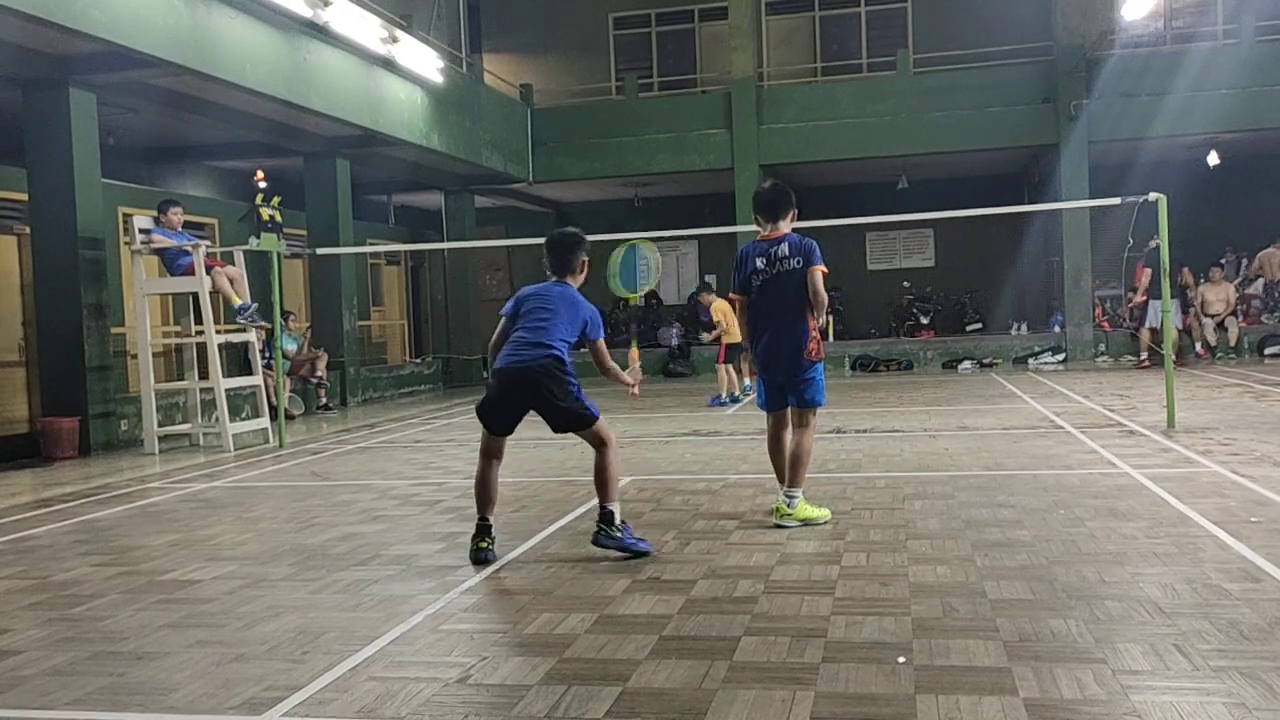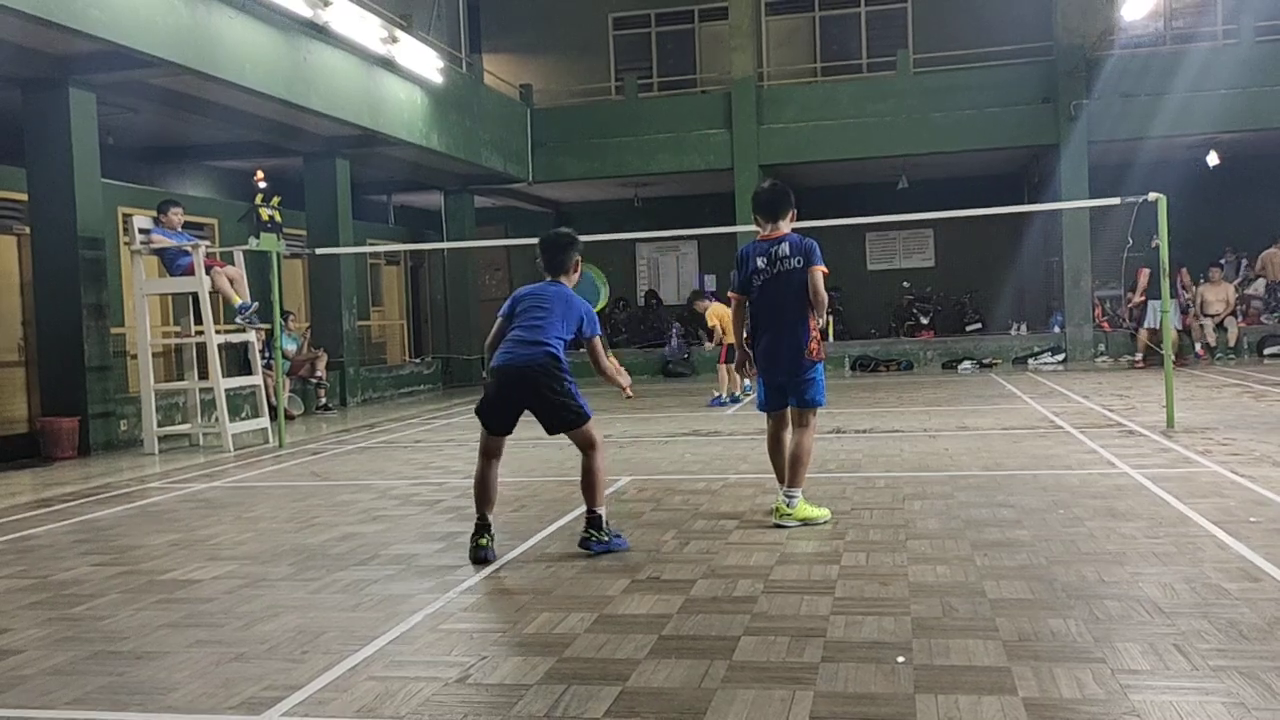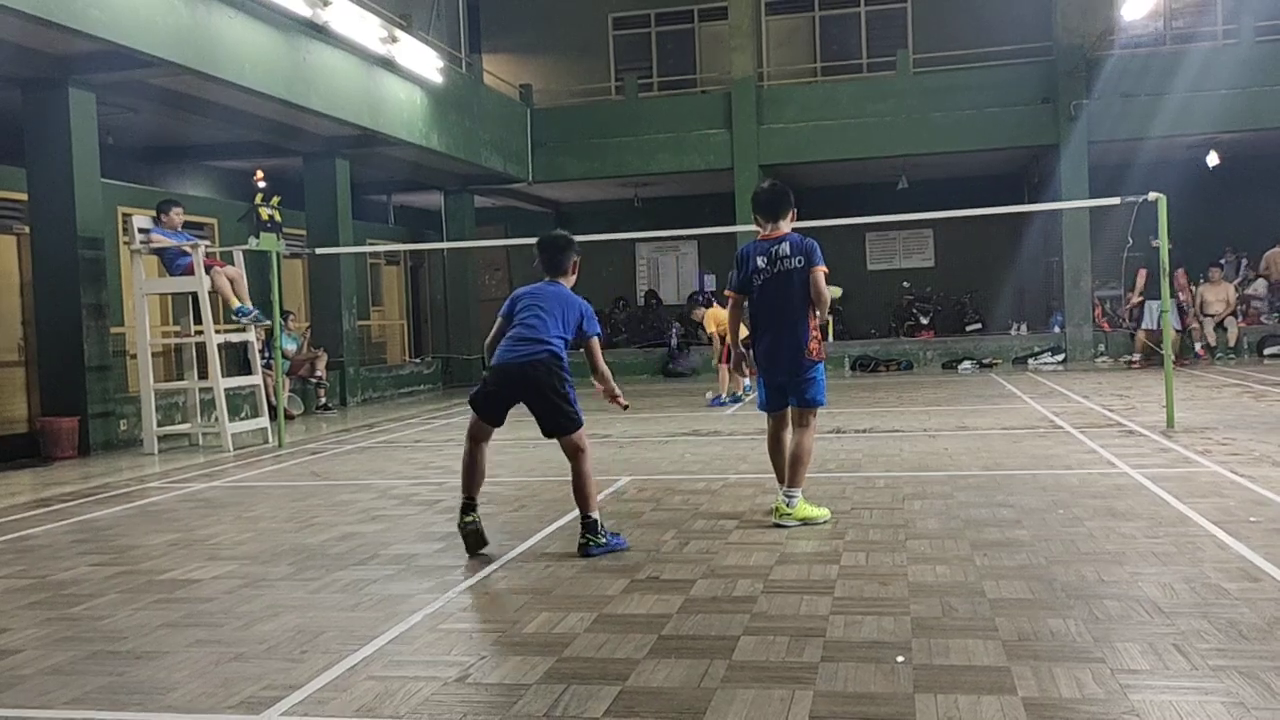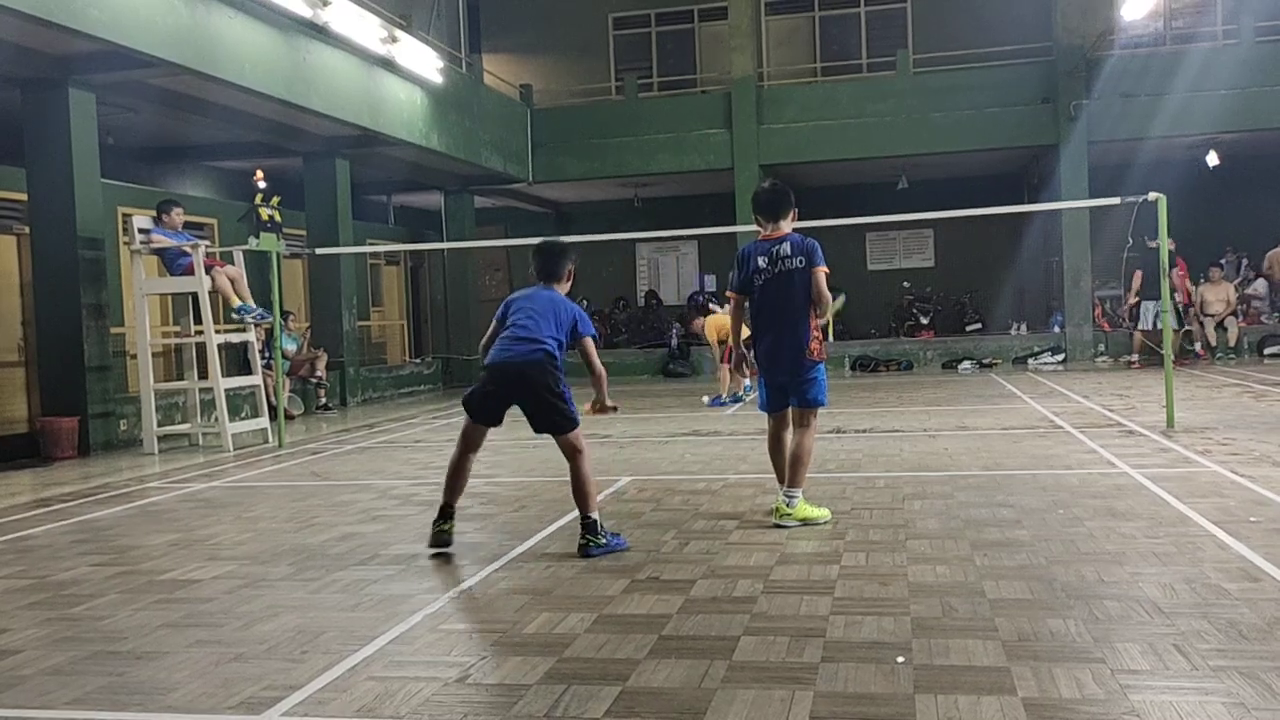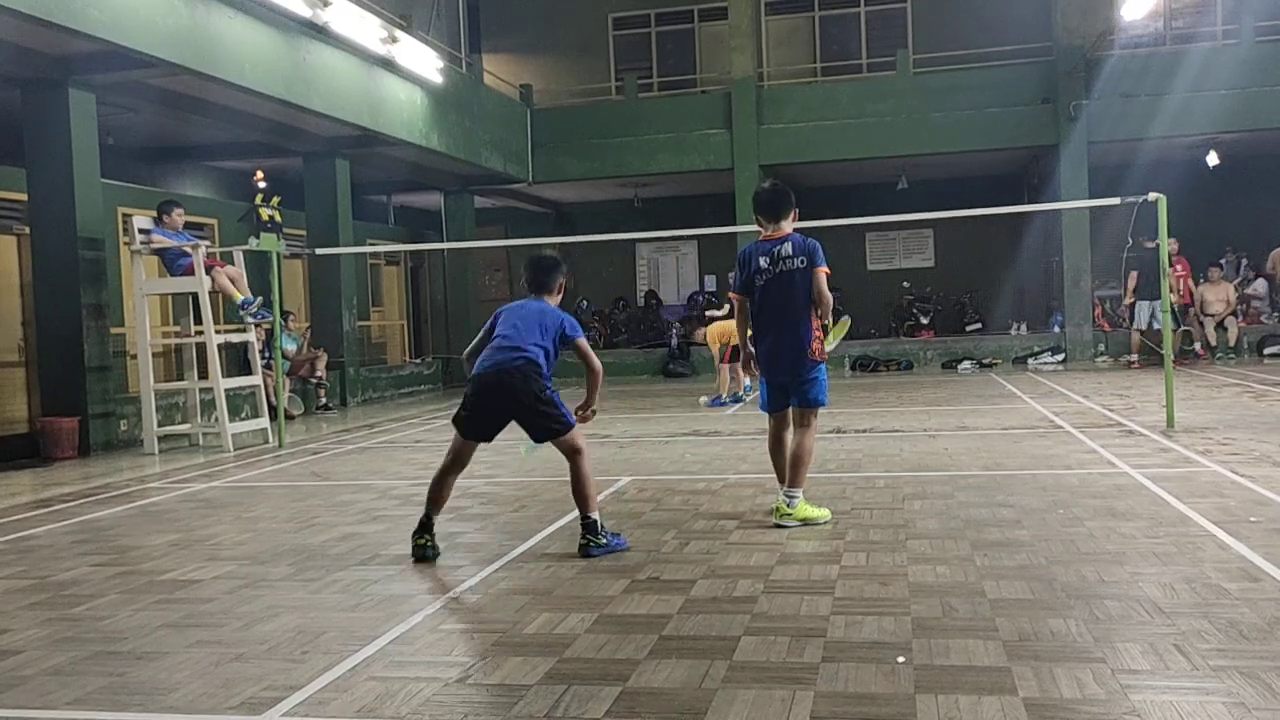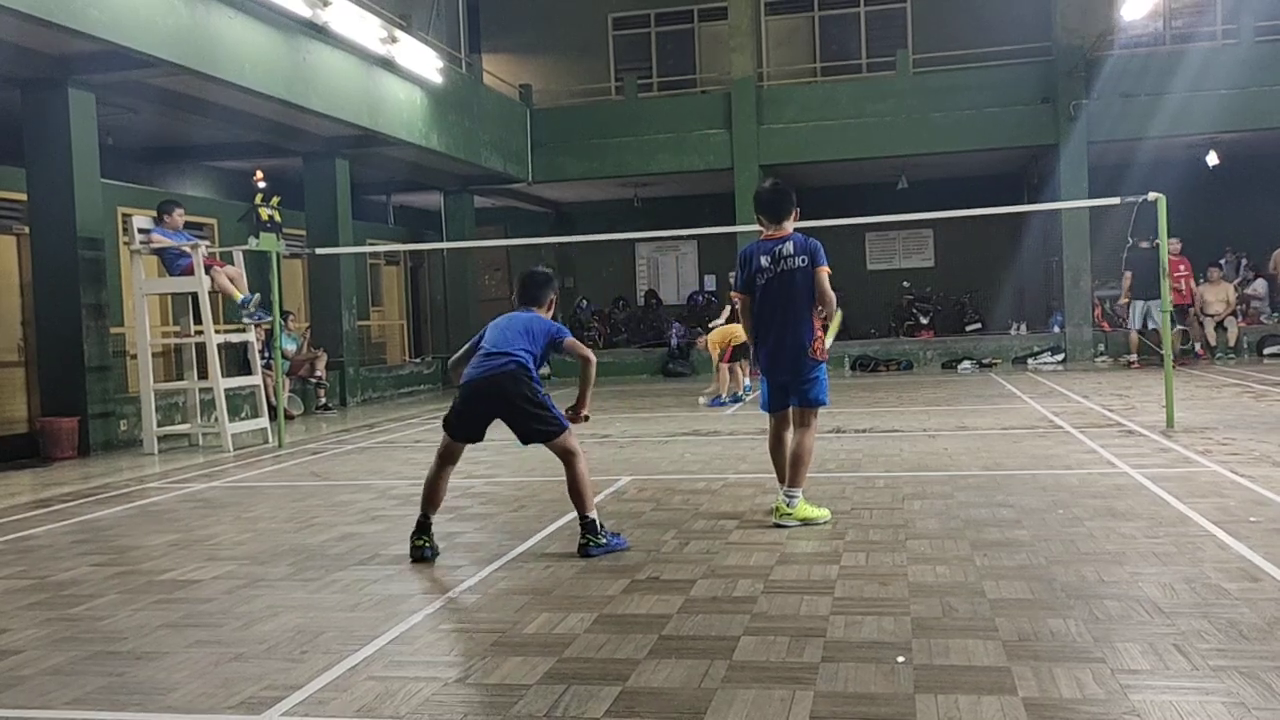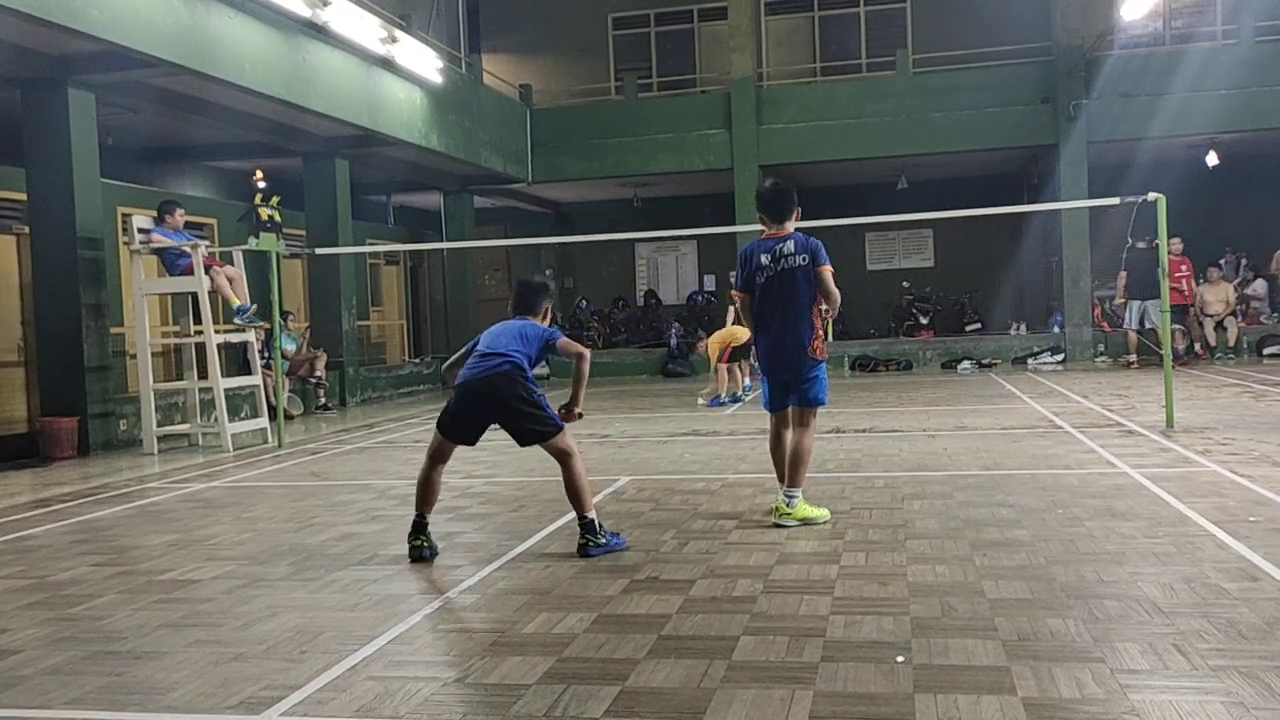
dt=0.1s
person 1, frame 1
left shoulder: (746, 254)
right shoulder: (805, 246)
left elbow: (741, 307)
right elbow: (817, 294)
left wrist: (753, 343)
right wrist: (820, 316)
left hip: (766, 352)
right hip: (802, 348)
left knee: (777, 422)
right knee: (803, 423)
left ankle: (786, 496)
right ankle: (792, 504)
person 1, frame 2
left shoulder: (746, 254)
right shoulder: (806, 246)
left elbow: (738, 307)
right elbow: (818, 294)
left wrist: (742, 348)
right wrist: (821, 317)
left hip: (766, 353)
right hip: (802, 348)
left knee: (777, 423)
right knee: (803, 423)
left ankle: (786, 496)
right ankle: (791, 503)
person 1, frame 3
left shoulder: (746, 254)
right shoulder: (806, 246)
left elbow: (735, 306)
right elbow: (820, 293)
left wrist: (735, 347)
right wrist: (822, 315)
left hip: (766, 352)
right hip: (803, 348)
left knee: (777, 422)
right knee: (803, 423)
left ankle: (785, 495)
right ankle: (791, 503)
person 1, frame 4
left shoulder: (747, 254)
right shoulder: (808, 246)
left elbow: (737, 307)
right elbow: (821, 294)
left wrist: (737, 348)
right wrist: (823, 316)
left hip: (767, 353)
right hip: (804, 349)
left knee: (778, 423)
right knee: (804, 423)
left ankle: (785, 496)
right ankle: (791, 503)
person 1, frame 5
left shoulder: (748, 255)
right shoulder: (808, 247)
left elbow: (741, 309)
right elbow: (822, 295)
left wrist: (746, 347)
right wrist: (826, 317)
left hip: (768, 353)
right hip: (804, 348)
left knee: (778, 423)
right knee: (804, 424)
left ankle: (785, 496)
right ankle: (792, 504)
person 1, frame 6
left shoulder: (749, 254)
right shoulder: (810, 246)
left elbow: (744, 308)
right elbow: (825, 295)
left wrist: (755, 343)
right wrist: (829, 314)
left hip: (769, 353)
right hip: (806, 348)
left knee: (779, 423)
right knee: (804, 423)
left ankle: (786, 496)
right ankle: (791, 503)
person 1, frame 7
left shoulder: (750, 253)
right shoulder: (811, 246)
left elbow: (744, 306)
right elbow: (830, 294)
right wrist: (833, 308)
left hip: (770, 351)
right hip: (806, 348)
left knee: (779, 422)
right knee: (803, 423)
left ankle: (786, 496)
right ankle: (791, 503)
person 2, frame 1
left shoulder: (525, 294)
right shoulder: (584, 308)
left elbow: (494, 344)
right elbow: (605, 366)
right wrist: (630, 379)
left hip: (507, 374)
right hip: (549, 375)
left knee: (490, 455)
right knee: (605, 442)
left ankle: (483, 536)
right ankle: (610, 524)
person 2, frame 2
left shoulder: (521, 294)
right shoulder: (581, 307)
left elbow: (491, 344)
right elbow: (601, 365)
right wrist: (622, 381)
left hip: (505, 372)
right hip: (547, 373)
left knee: (489, 455)
right knee: (591, 445)
left ankle: (482, 534)
right ankle: (596, 528)
person 2, frame 3
left shoulder: (519, 295)
right shoulder: (580, 307)
left elbow: (490, 344)
right elbow: (598, 368)
right wrist: (614, 394)
left hip: (503, 369)
right hip: (546, 372)
left knee: (476, 440)
right knee: (578, 453)
left ankle: (469, 517)
right ankle: (592, 533)
person 2, frame 4
left shoulder: (515, 299)
right shoulder: (574, 311)
left elbow: (485, 346)
right elbow: (595, 368)
right wrist: (602, 399)
left hip: (498, 369)
right hip: (541, 371)
left knee: (468, 446)
right knee: (576, 451)
left ankle: (444, 523)
right ankle: (592, 534)
person 2, frame 5
left shoulder: (505, 310)
right shoulder: (562, 319)
left elbow: (469, 356)
right elbow: (594, 365)
right wrist: (590, 404)
left hip: (485, 380)
right hip: (526, 379)
left knee: (455, 460)
right knee: (576, 450)
left ankle: (424, 534)
right ankle: (593, 533)
person 2, frame 6
left shoulder: (496, 324)
right shoulder: (550, 327)
left elbow: (454, 364)
right elbow: (587, 358)
right wrist: (581, 405)
left hip: (474, 385)
right hip: (514, 383)
left knee: (445, 459)
right knee: (571, 453)
left ankle: (422, 536)
right ankle: (592, 533)
person 2, frame 7
left shoulder: (492, 330)
right shoulder: (544, 332)
left elbow: (449, 368)
right elbow: (582, 354)
right wrist: (575, 403)
left hip: (469, 387)
right hip: (510, 384)
left knee: (437, 457)
right knee: (568, 453)
left ankle: (419, 535)
right ankle: (592, 533)
